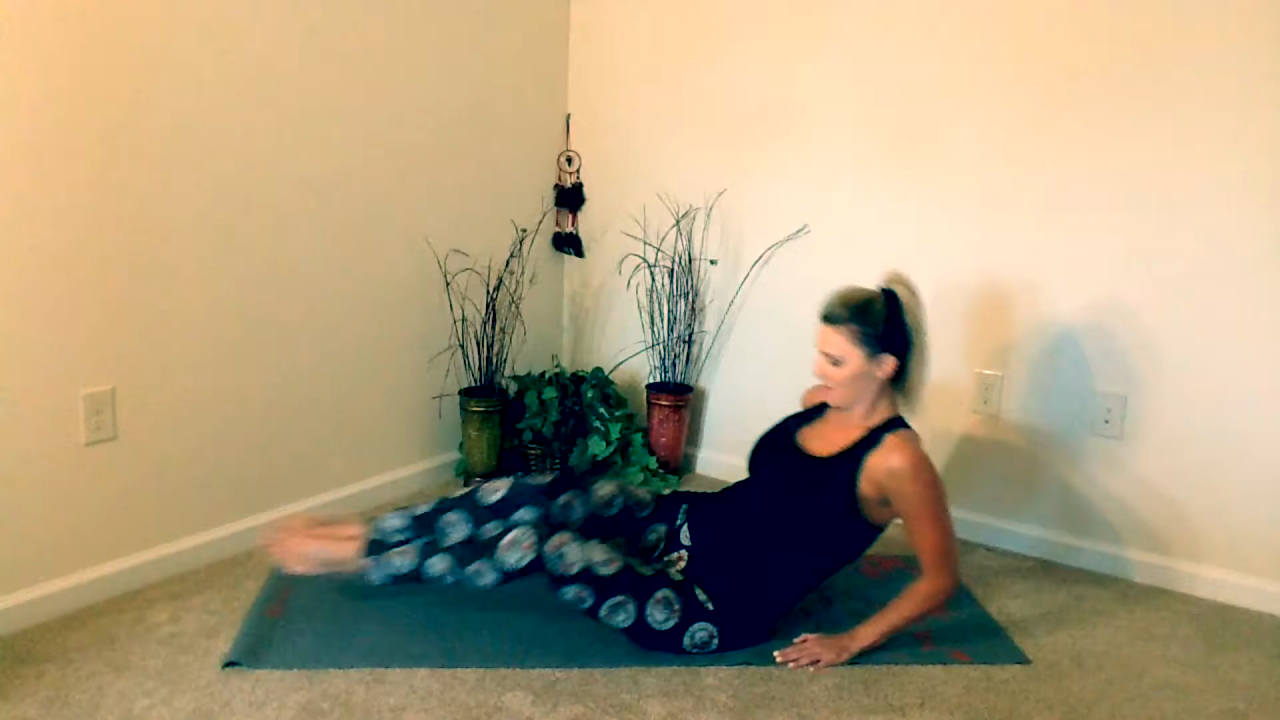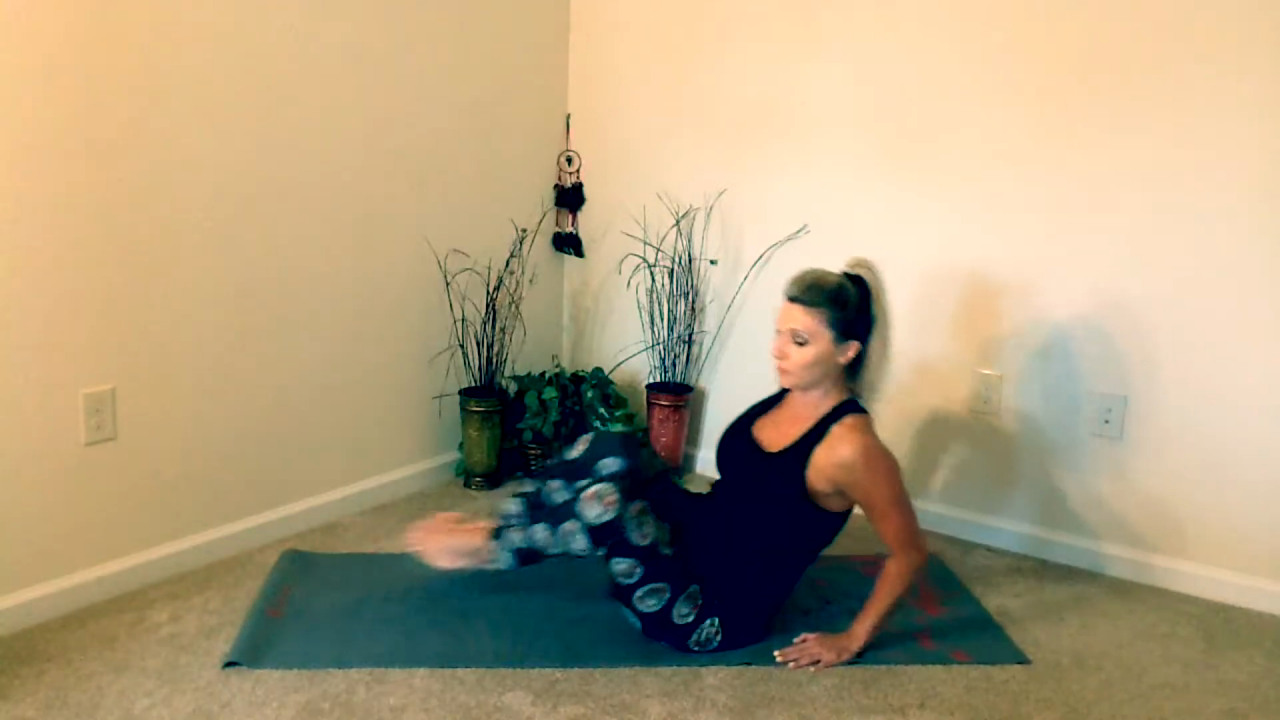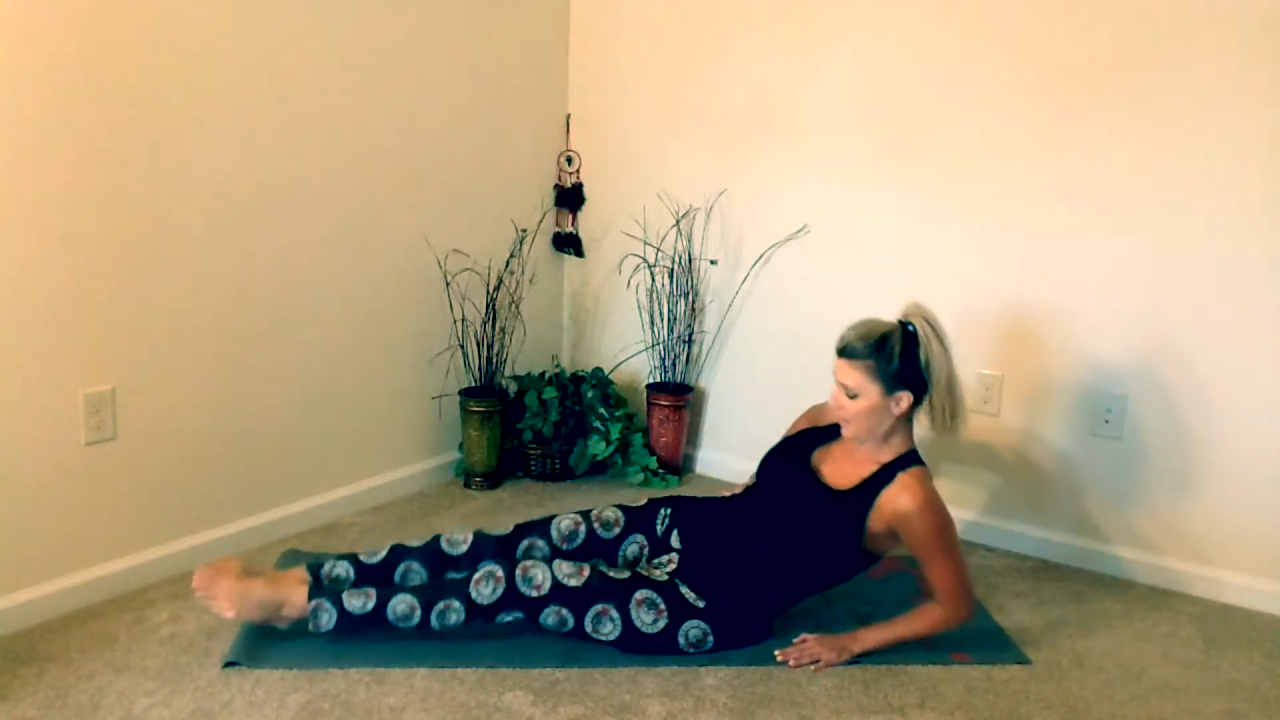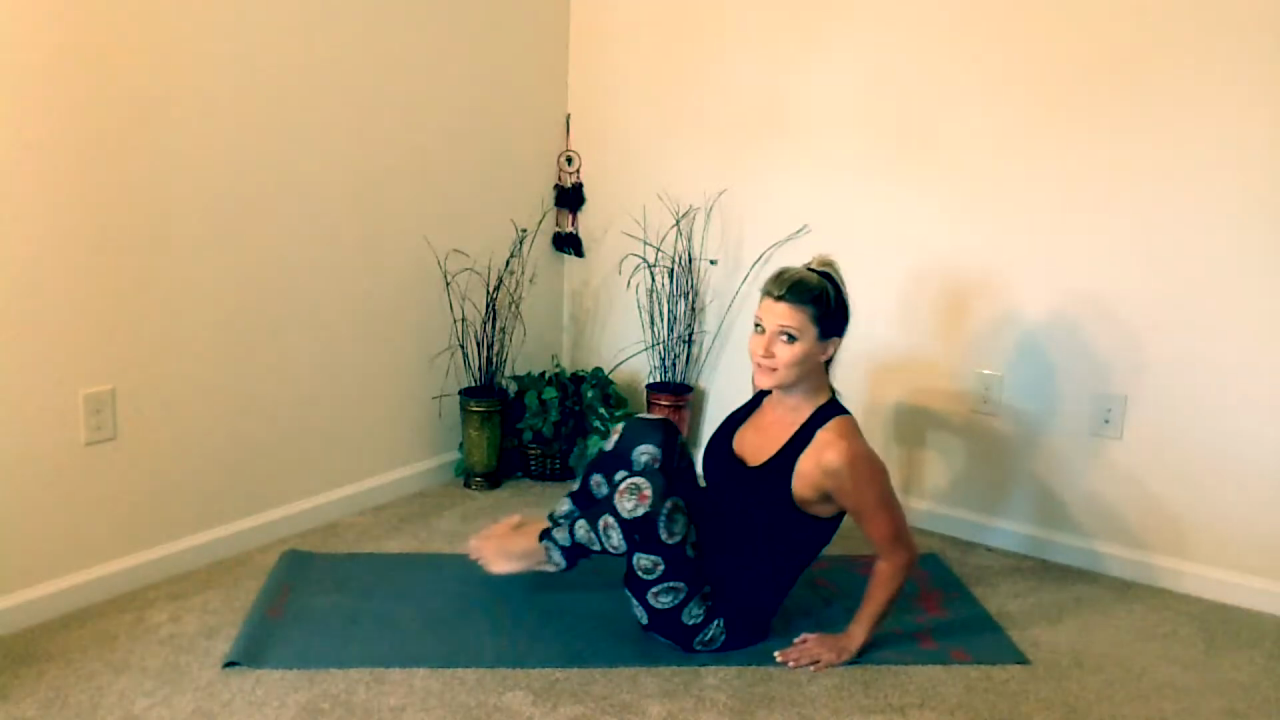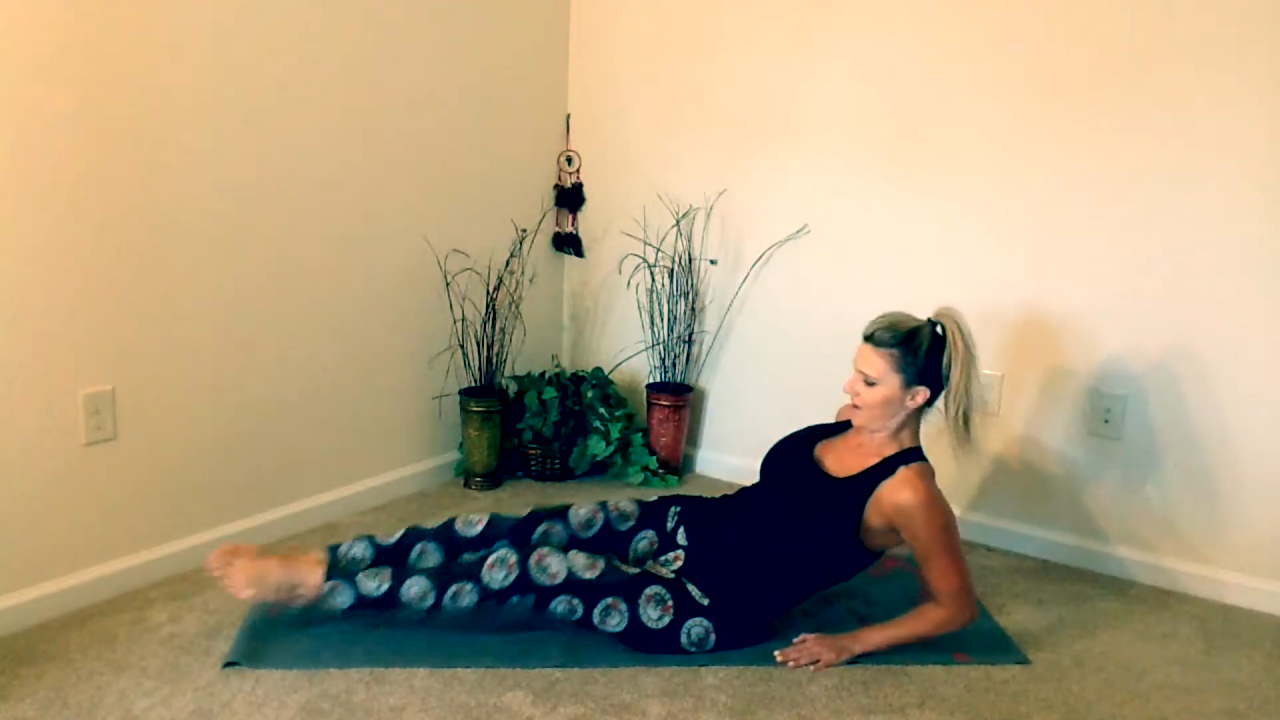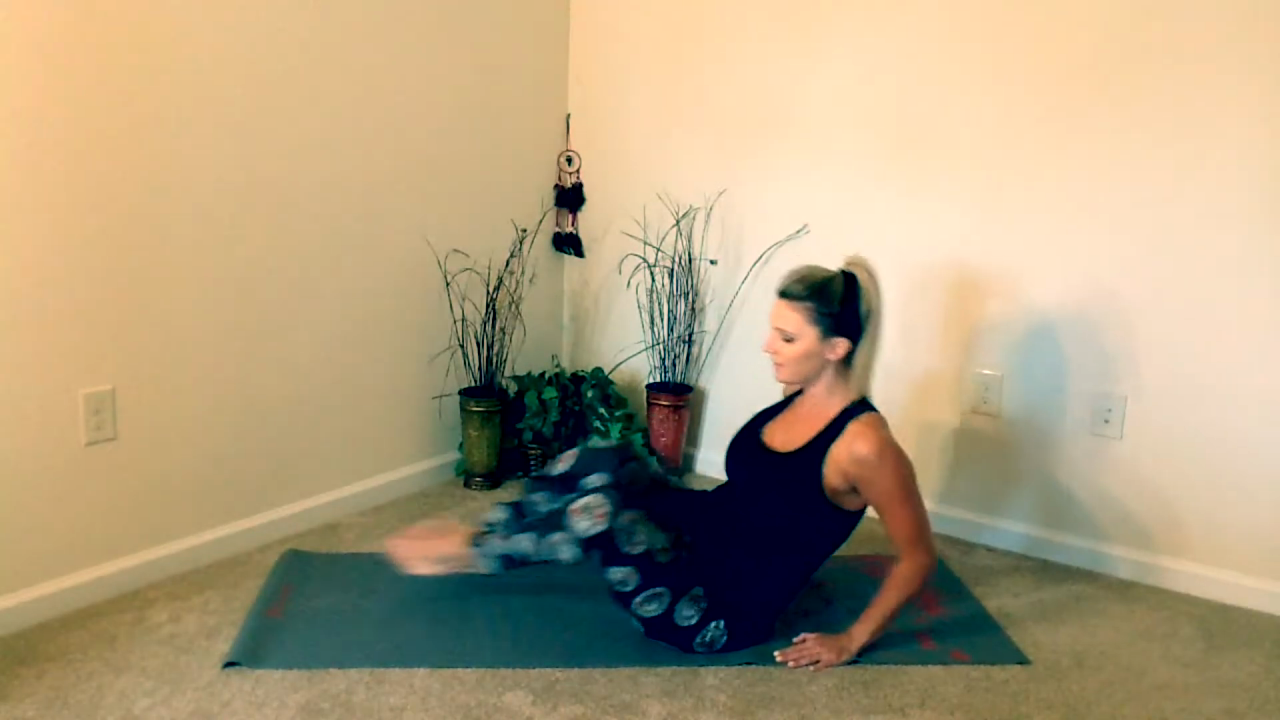
dt=0.7s
person 1, frame 1
left shoulder: (895, 463)
right shoulder: (828, 401)
left elbow: (940, 573)
left wrist: (852, 641)
left hip: (719, 610)
right hip: (692, 526)
left knee: (540, 550)
right knee: (542, 495)
left ankle: (364, 556)
right ankle: (365, 540)
person 1, frame 2
left shoulder: (848, 446)
right shoulder: (799, 389)
left elbow: (908, 554)
left wrist: (851, 640)
left hip: (708, 613)
right hip: (703, 529)
left knee: (611, 488)
right knee: (612, 454)
left ankle: (497, 547)
right ankle: (501, 534)
person 1, frame 3
left shoulder: (906, 500)
right shoulder: (824, 420)
left elbow: (954, 603)
left wrist: (850, 642)
left hip: (709, 610)
right hip: (680, 529)
left knee: (518, 588)
right knee: (504, 548)
left ankle: (297, 607)
right ankle: (298, 587)
person 1, frame 4
left shoulder: (836, 452)
right shoulder: (773, 388)
left elbow: (897, 553)
left wrist: (850, 640)
left hip: (709, 615)
left knee: (639, 479)
right knee: (645, 440)
left ankle: (550, 547)
right ankle: (561, 535)
person 1, frame 5
left shoulder: (908, 495)
right shoulder: (852, 424)
left elbow: (956, 605)
left wrist: (850, 645)
left hip: (710, 612)
right hip: (686, 531)
left knee: (520, 567)
right knee: (511, 532)
left ankle: (312, 585)
right ankle: (316, 568)
person 1, frame 6
left shoulder: (864, 445)
right shoulder: (807, 395)
left elbow: (917, 556)
left wrist: (849, 642)
left hip: (713, 616)
right hip: (704, 536)
left knee: (595, 494)
right knee: (601, 466)
left ankle: (478, 552)
right ankle: (486, 543)
